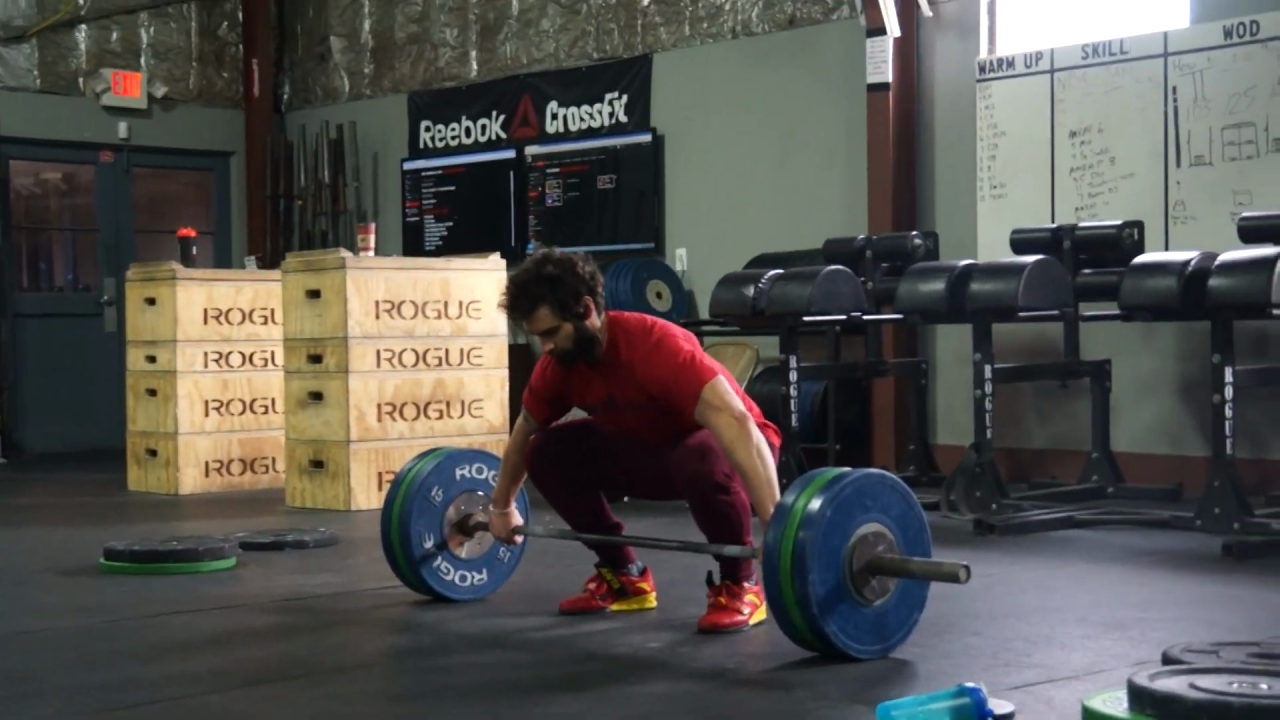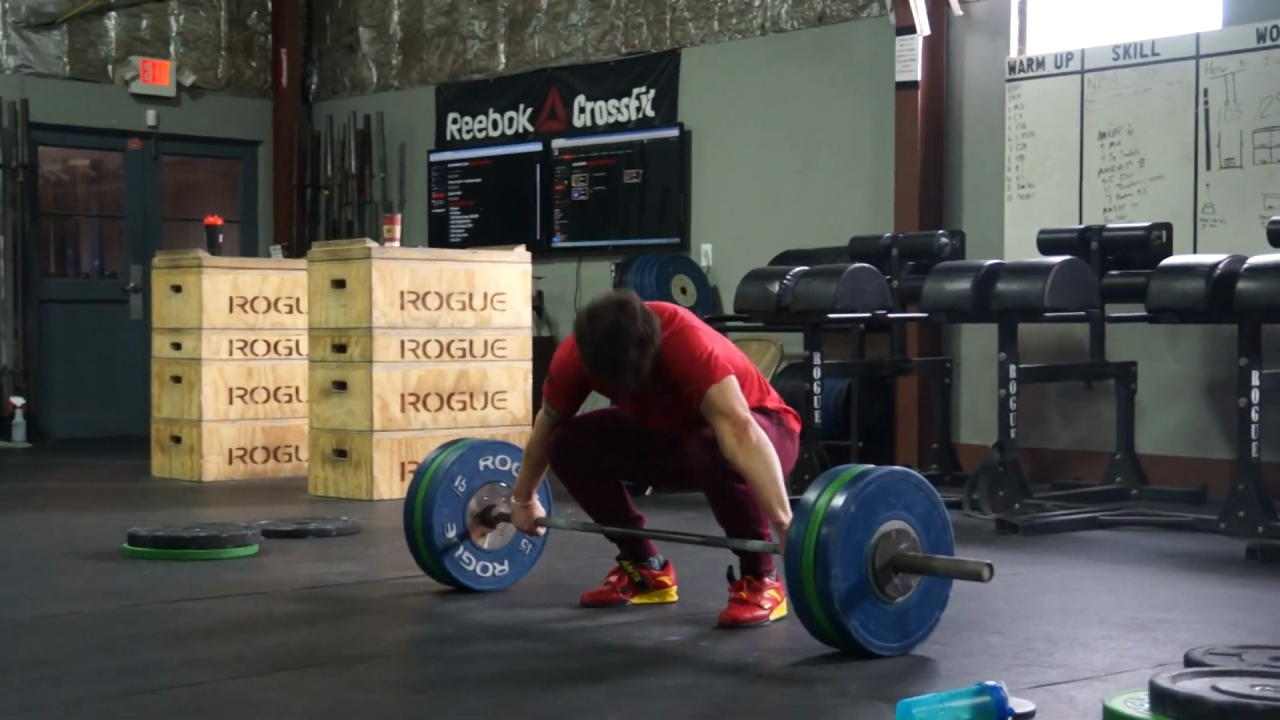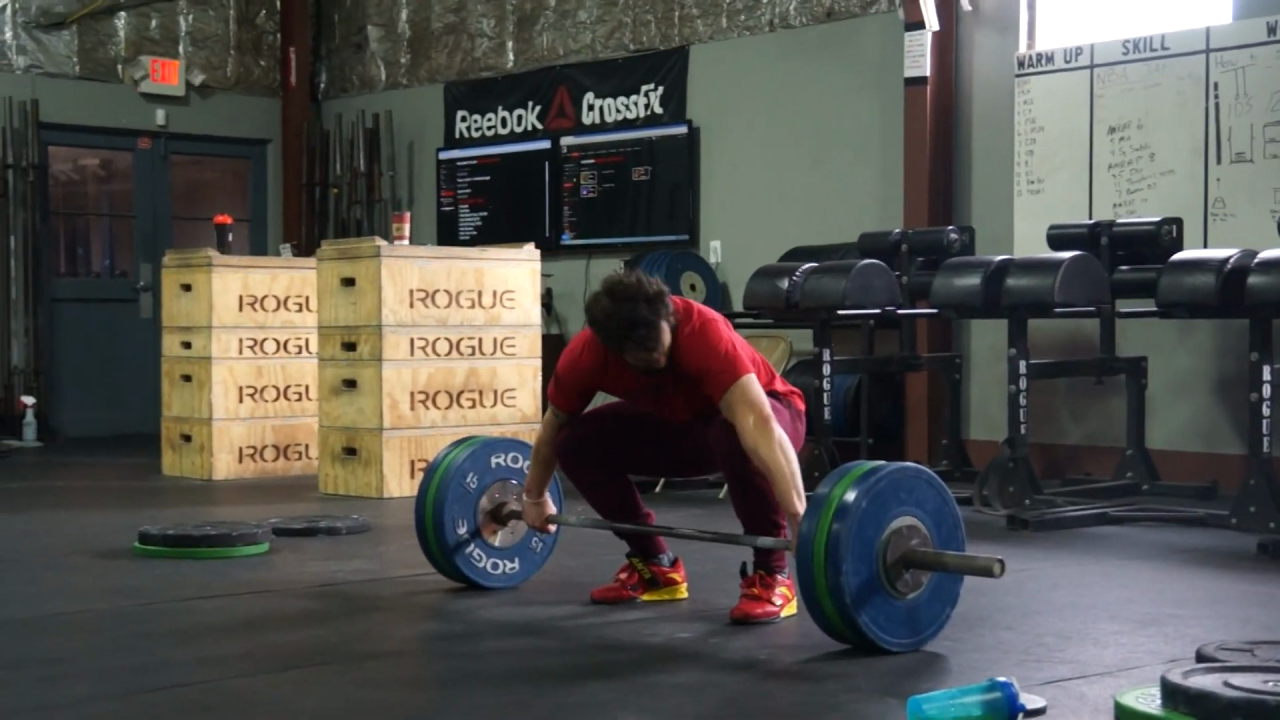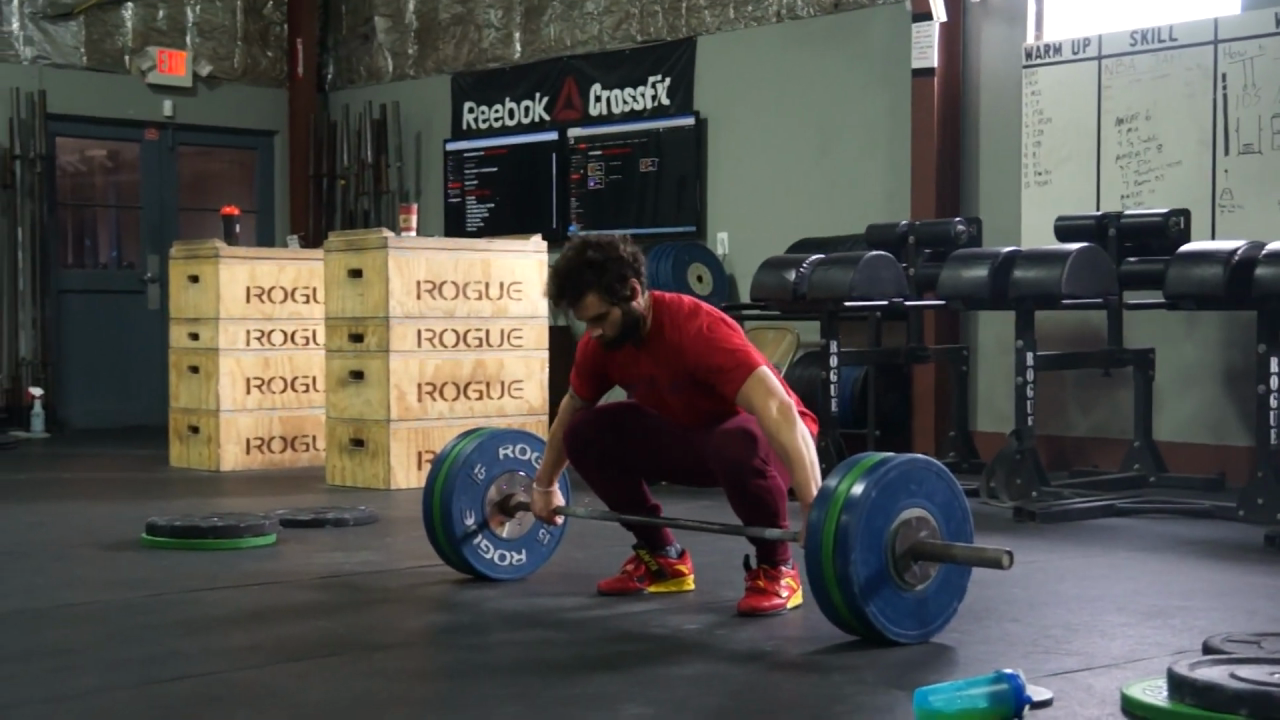
dt=0.3s
person 1, frame 1
left shoulder: (653, 345)
right shoulder: (557, 366)
left elbow: (735, 422)
right elbow: (525, 432)
right wrist: (502, 507)
left hip: (729, 446)
left knee: (701, 462)
right knee: (545, 453)
left ankle: (740, 586)
right ankle: (624, 575)
person 1, frame 2
left shoulder: (681, 337)
right shoulder: (574, 356)
left elbow: (737, 431)
right elbow: (547, 423)
left wrist: (788, 528)
right wrist: (523, 500)
left hip: (760, 427)
left knee: (718, 453)
right knee: (567, 445)
left ankle: (761, 580)
right ankle: (645, 567)
person 1, frame 3
left shoulder: (700, 330)
right shoulder: (585, 353)
left elbow: (757, 425)
right elbow: (555, 424)
left wrist: (800, 519)
right wrist: (535, 498)
left hip: (766, 409)
right hip: (679, 424)
left knee: (739, 441)
right knee: (575, 442)
left ankle: (772, 576)
right ankle: (654, 563)
person 1, frame 4
left shoulder: (698, 329)
right shoulder: (600, 343)
left elbow: (779, 411)
right elbow: (572, 407)
left wrist: (815, 506)
right wrist: (544, 485)
left hip: (775, 435)
right hip: (691, 434)
left knee: (736, 449)
right knee: (584, 434)
left ankle: (776, 568)
right ankle: (662, 557)
